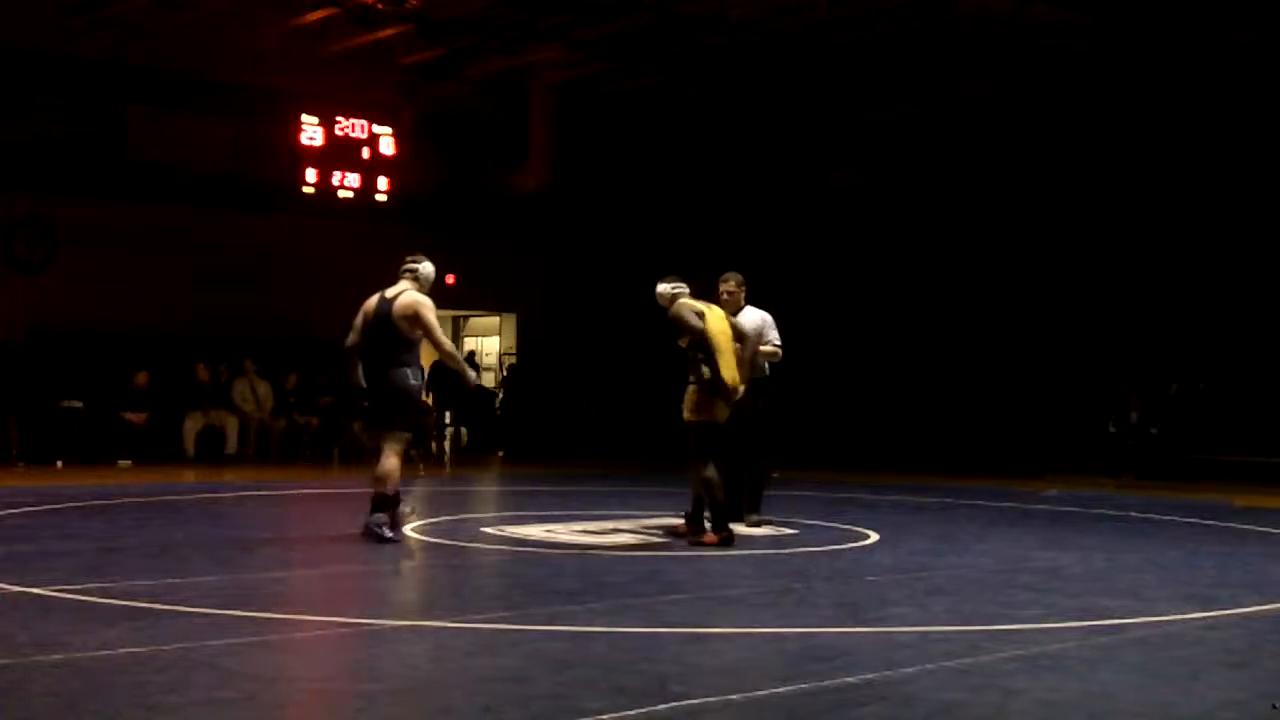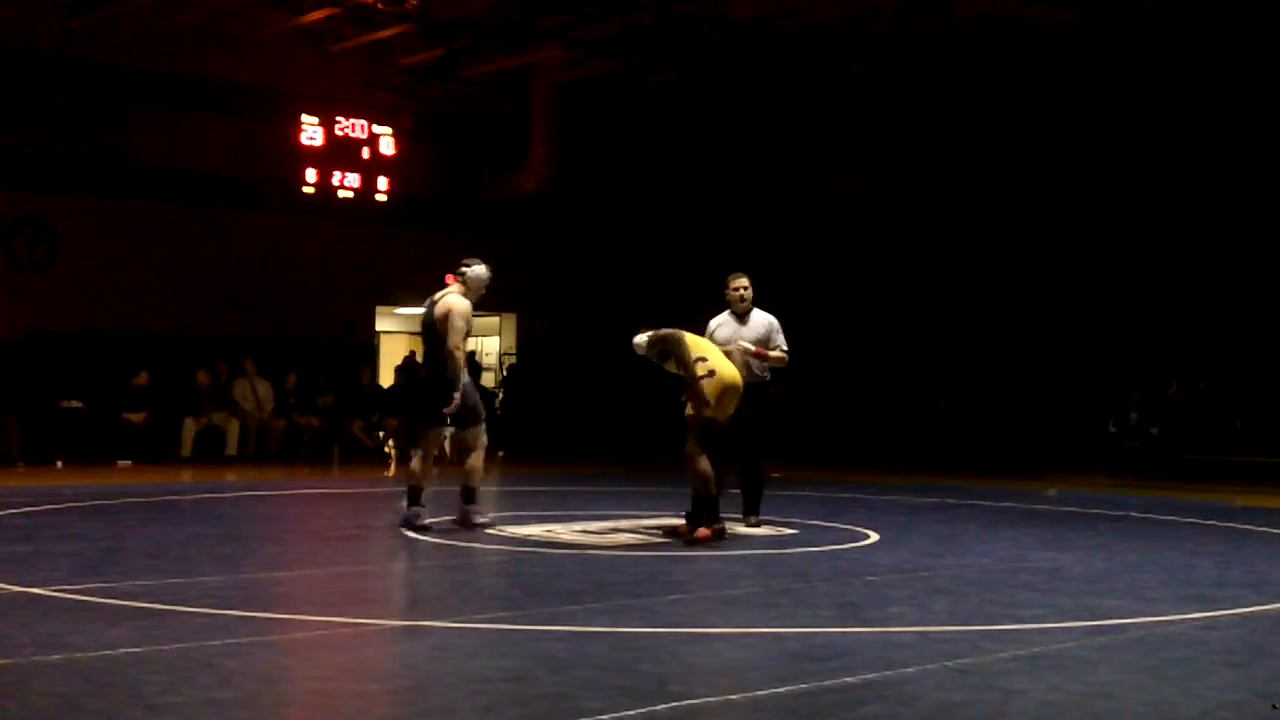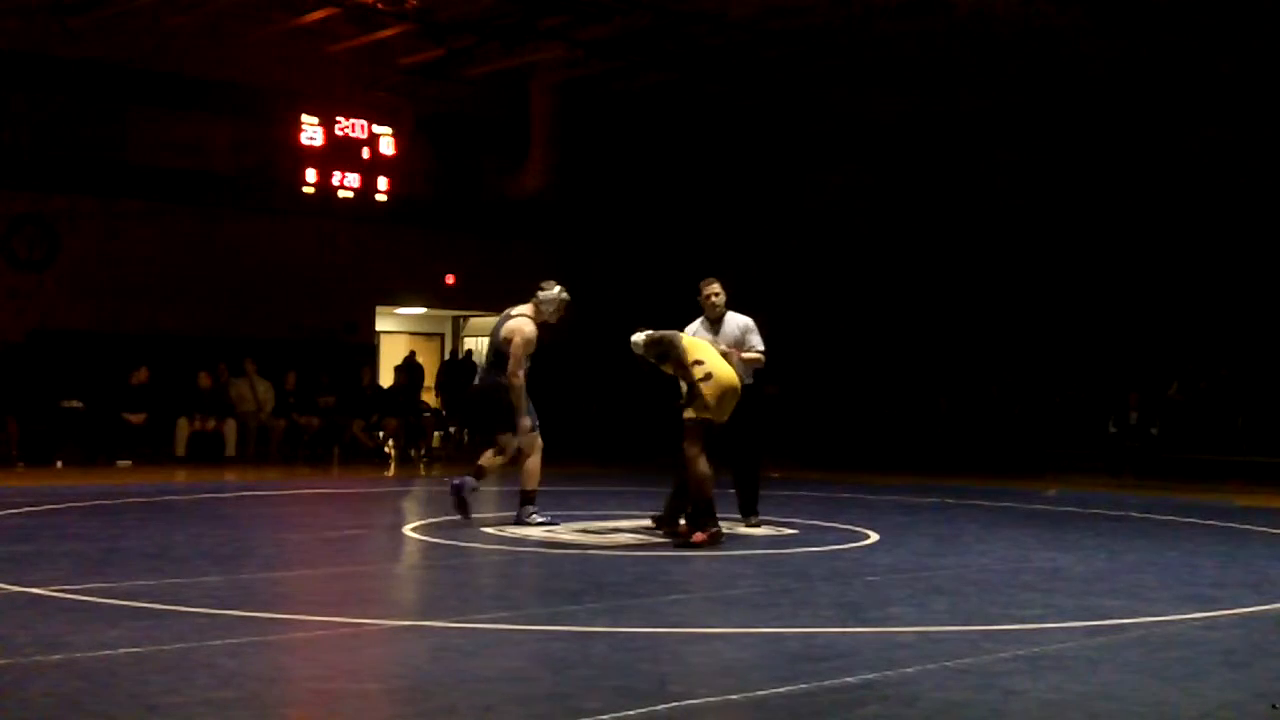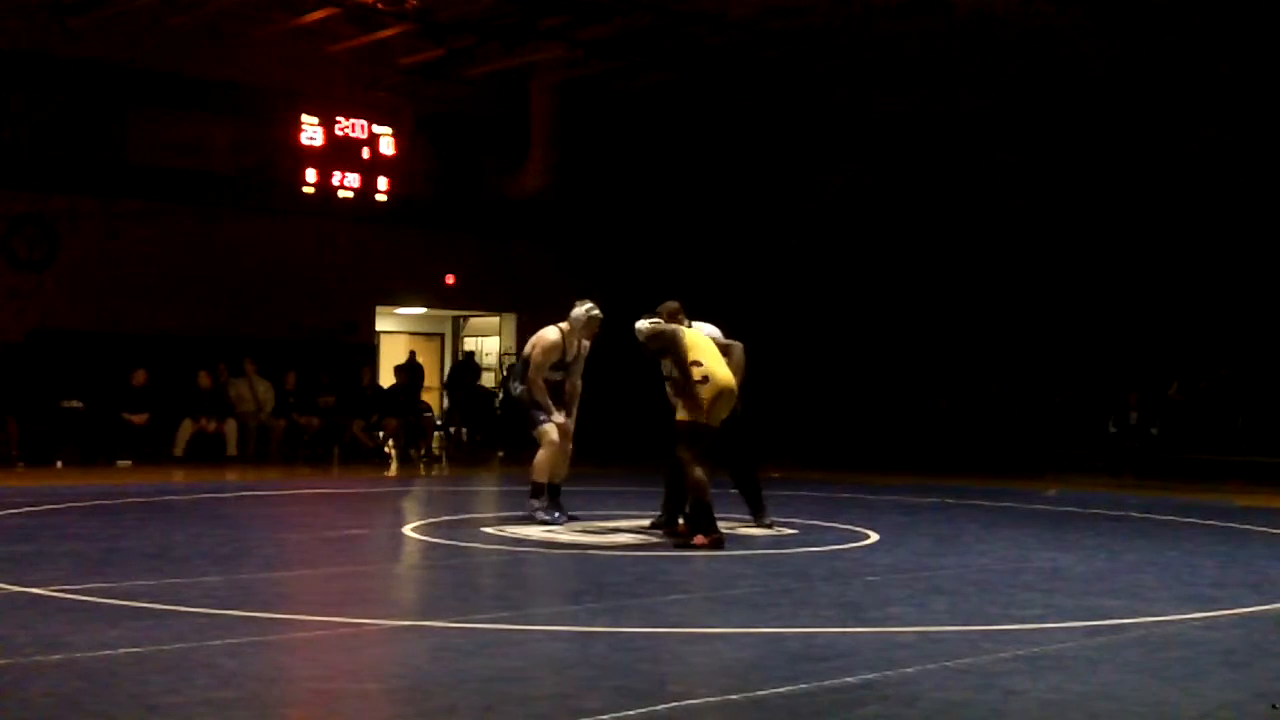
dt=0.4s
person 1, frame 1
left shoulder: (372, 302)
right shoulder: (420, 301)
left elbow: (352, 344)
right elbow: (442, 345)
left wrist: (360, 378)
right wrist: (466, 372)
left hip: (376, 380)
right hip: (403, 379)
left knee: (389, 446)
right knee: (394, 450)
left ankle: (391, 509)
right ankle: (378, 518)
person 1, frame 2
left shoulder: (434, 300)
right shoulder: (460, 304)
right elbow: (454, 348)
right wrist: (459, 389)
left hip: (425, 378)
right hip: (449, 381)
left knee: (425, 449)
right knee: (477, 443)
left ankle: (413, 510)
right ankle: (468, 509)
person 1, frame 3
left shoulder: (513, 313)
right shoulder: (527, 329)
right elbow: (514, 373)
right wrist: (522, 414)
left hip: (488, 385)
right hip: (504, 388)
left knee: (508, 448)
right knee: (533, 448)
left ankle: (466, 483)
right ankle: (527, 510)
person 1, frame 4
left shoulder: (583, 345)
right shoulder: (551, 339)
left elbow: (574, 381)
right elbow: (534, 378)
left wrist: (571, 416)
right wrist: (552, 412)
left hip: (548, 391)
right hip: (525, 388)
left knee: (564, 448)
right knee: (551, 440)
left ankle: (552, 502)
right ankle: (536, 503)
person 2, frame 1
left shoulder: (761, 318)
left elbow: (776, 353)
left wrist: (748, 348)
left hip: (753, 389)
left knee: (754, 449)
right knee: (728, 451)
left ankle: (753, 509)
right ankle: (732, 506)
person 2, frame 2
left shoulder: (768, 321)
right shoulder: (716, 324)
left elbow: (783, 358)
left wrist: (756, 352)
left hip: (754, 394)
left knee: (751, 454)
left ankle: (751, 511)
person 2, frame 3
left shoulder: (743, 323)
right shoulder: (692, 330)
left elbow: (760, 359)
left wrist: (730, 354)
left hip: (740, 397)
left knee: (745, 456)
left ankle: (749, 512)
person 2, frame 4
left shoulder: (709, 334)
right elbow: (669, 376)
left knee: (739, 455)
right knee: (679, 456)
left ankle: (759, 512)
right ankle: (669, 514)
person 3, frame 1
left shoulder: (679, 308)
right shoulder: (714, 309)
left elbow: (698, 331)
right elbow: (745, 340)
left wrist: (715, 376)
left hip: (708, 384)
right hip: (729, 384)
left knee: (702, 458)
right knee: (706, 455)
left ankle: (721, 529)
right ankle: (695, 521)
person 3, frame 2
left shoulder: (656, 339)
right shoulder: (691, 340)
left elbow: (674, 337)
right elbow: (730, 354)
left wrist: (693, 383)
left hip: (713, 377)
right hip: (732, 379)
left knee: (694, 451)
right knee: (701, 451)
left ankle: (713, 522)
right ankle: (695, 520)
person 3, frame 3
left shoulder: (653, 341)
right shoulder: (688, 341)
left elbow: (671, 340)
left wrist: (692, 387)
left hip: (710, 379)
right hip: (730, 381)
left knee: (693, 452)
right knee: (695, 451)
left ankle: (710, 527)
right ankle: (696, 521)
person 3, frame 4
left shoulder: (653, 333)
right shoulder: (693, 335)
left elbow: (673, 337)
right elbow: (735, 347)
left wrist: (686, 383)
left hip: (705, 380)
right hip: (726, 384)
left knee: (687, 456)
right knee: (697, 456)
left ankle: (710, 532)
right ankle: (696, 523)
